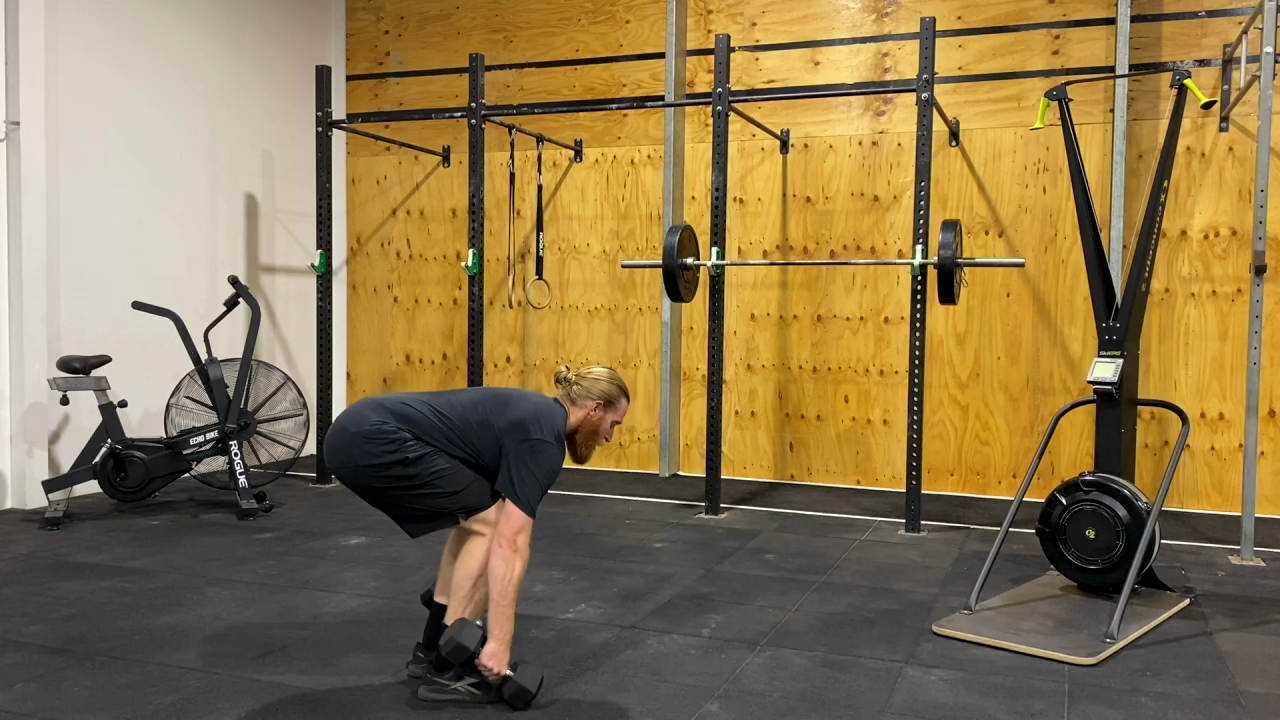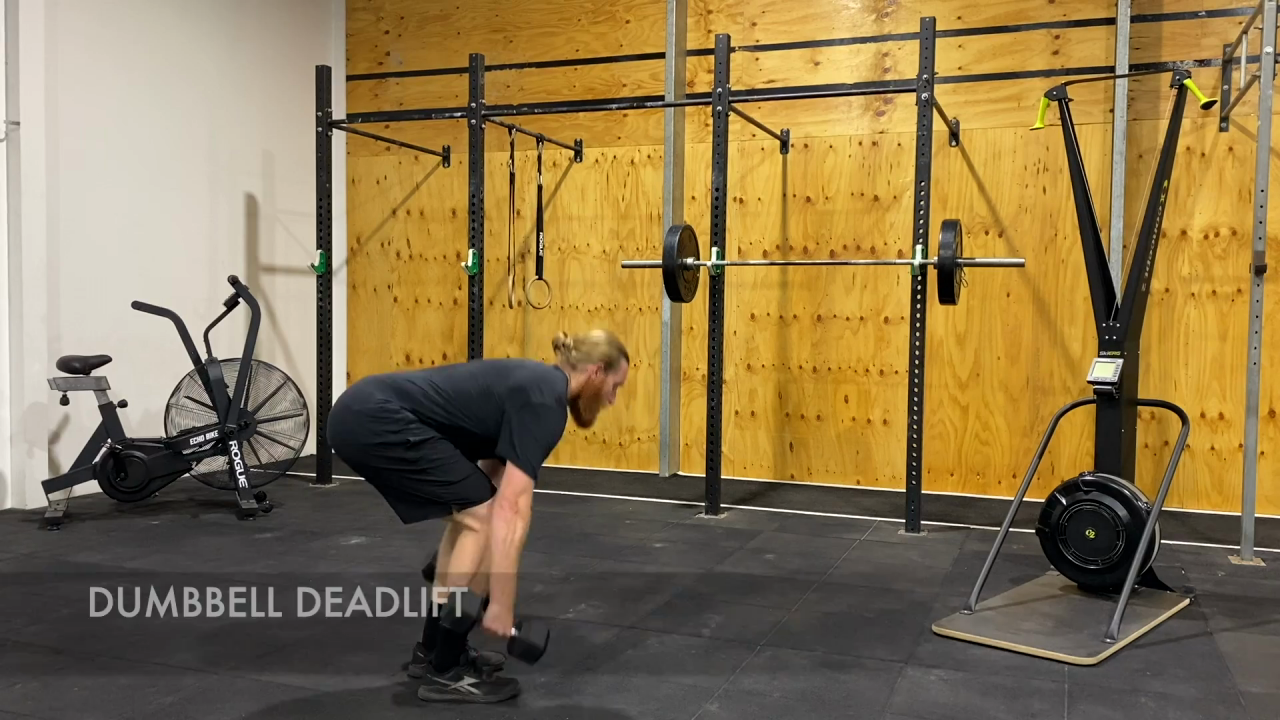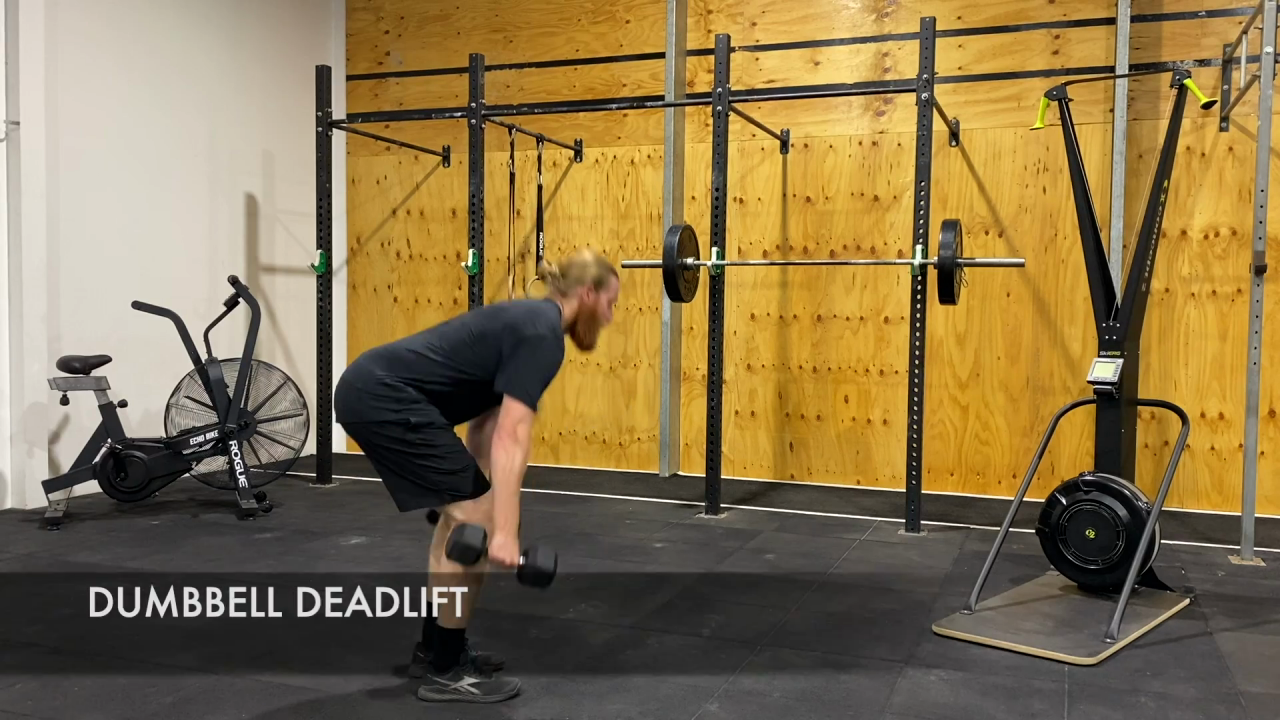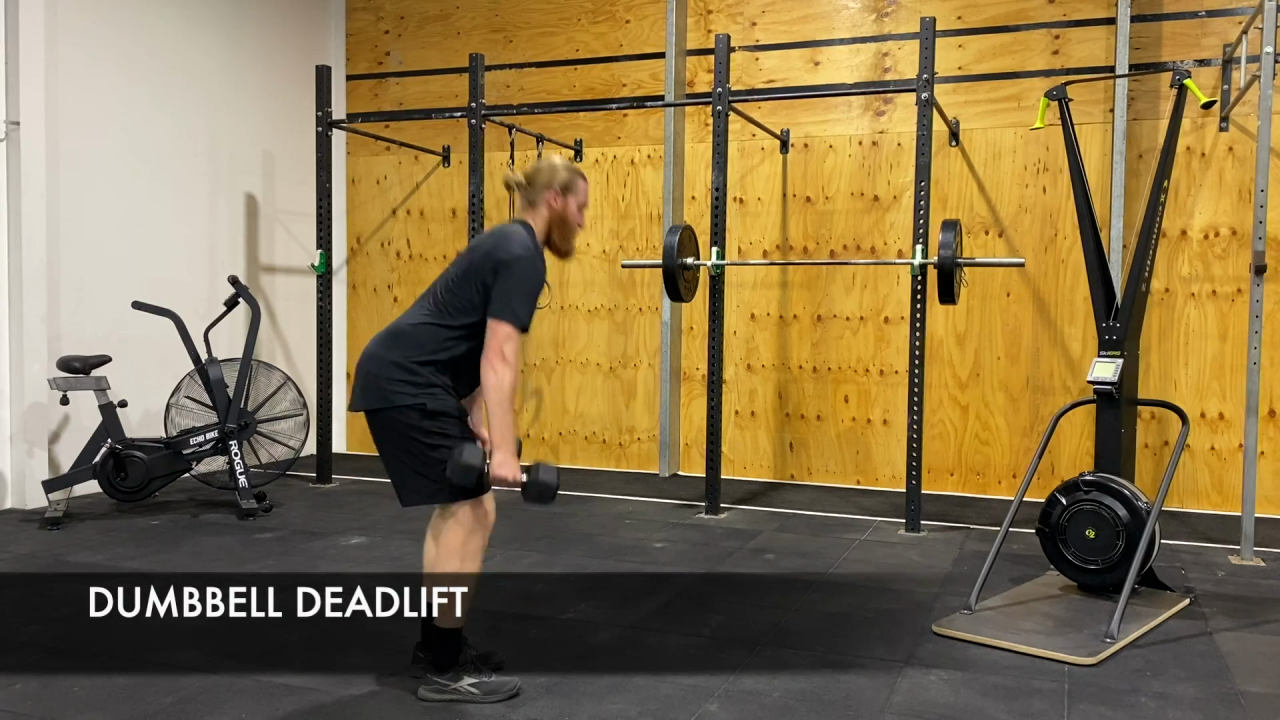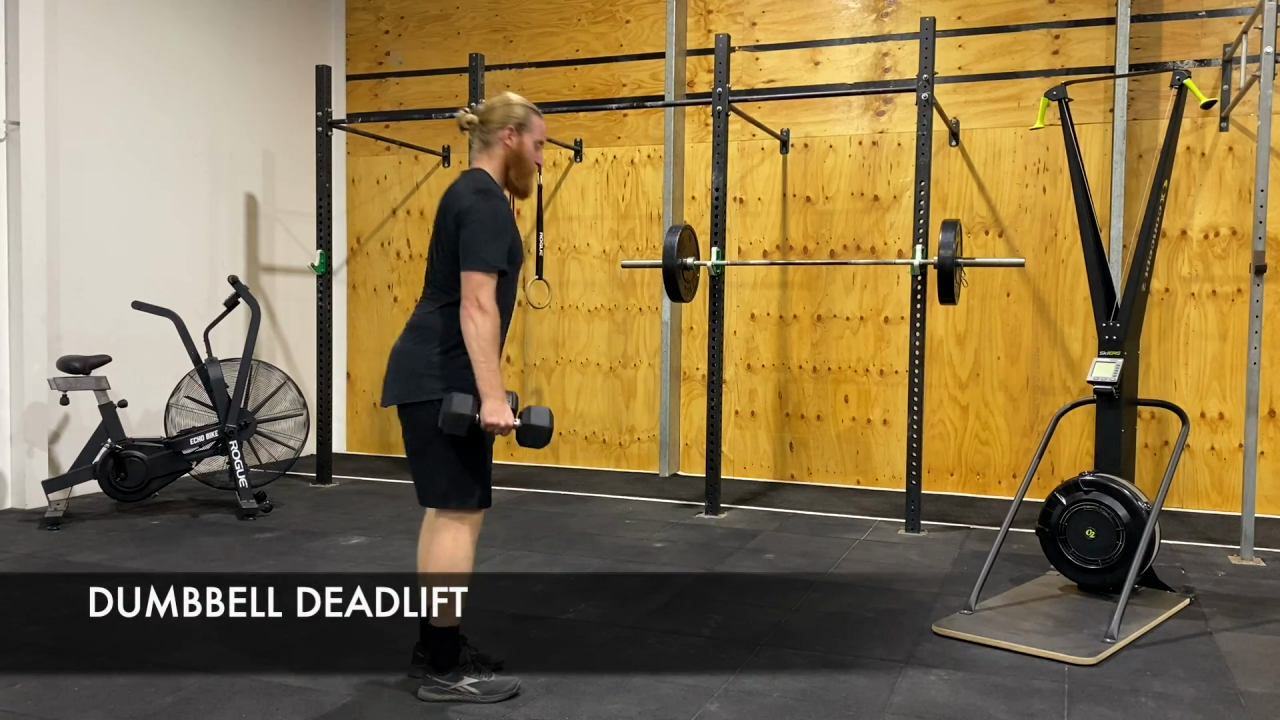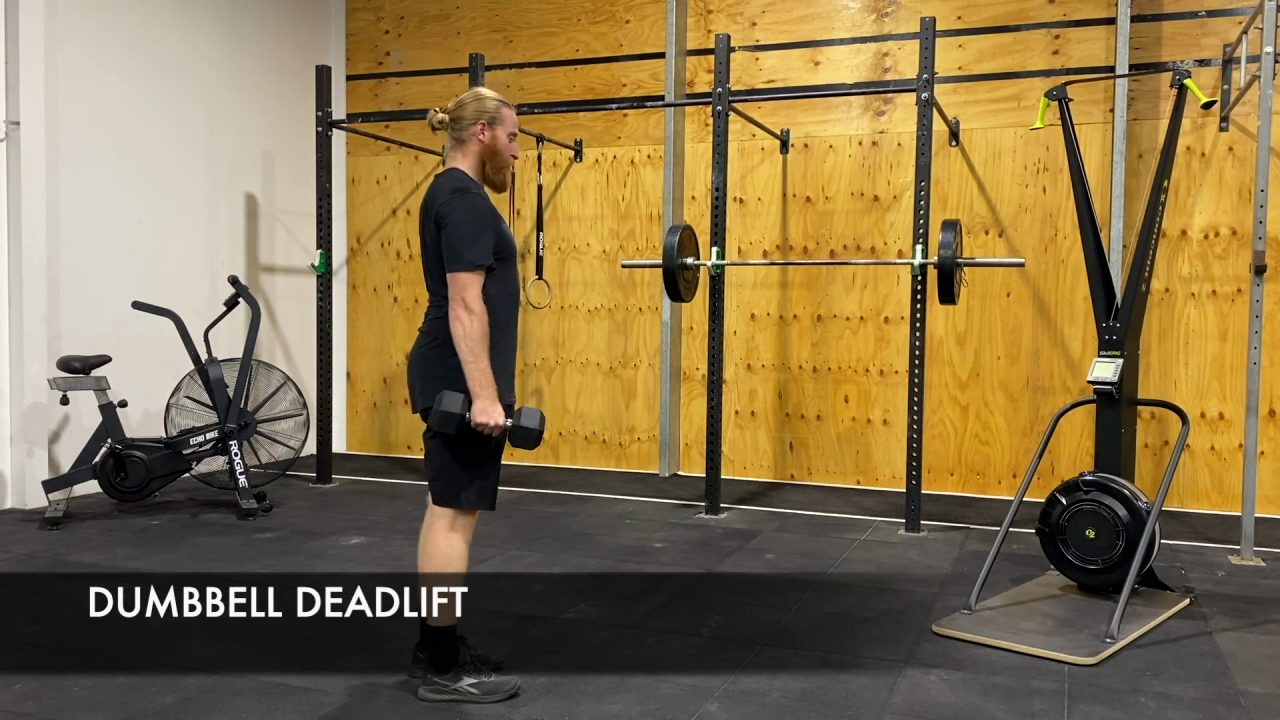
dt=0.2s
person 1, frame 1
left shoulder: (536, 415)
right shoulder: (541, 439)
right elbow: (510, 547)
right wrist: (499, 645)
left hip: (357, 435)
right hip: (372, 442)
left knee: (476, 516)
right knee: (488, 523)
left ankle: (435, 647)
right ankle: (447, 667)
person 1, frame 2
left shoulder: (533, 384)
right shoulder: (545, 404)
left elbow: (491, 480)
right elbow: (511, 509)
right wrist: (501, 604)
left hip: (363, 414)
right hip: (377, 423)
left knee: (473, 511)
right knee: (481, 519)
left ankle: (436, 647)
right ankle: (447, 668)
person 1, frame 3
left shoulder: (526, 321)
right shoulder: (543, 336)
left elbow: (489, 419)
right elbow: (511, 438)
left wrist: (476, 487)
right wrist: (504, 533)
left hip: (370, 387)
right hip: (388, 397)
left knee: (463, 511)
right knee: (474, 519)
left ankle: (437, 646)
right ankle: (446, 666)
person 1, frame 4
left shoulder: (505, 246)
right shoulder: (522, 257)
left elbow: (482, 349)
right elbow: (500, 358)
left wrist: (472, 424)
right wrist: (504, 452)
left hip: (399, 375)
right hip: (409, 384)
left knee: (454, 511)
right knee: (467, 511)
left ankle: (438, 644)
right ankle: (445, 666)
person 1, frame 5
left shoulder: (470, 196)
right shoulder: (486, 202)
right elbow: (478, 304)
left wrist: (483, 389)
right wrist: (494, 396)
left hip: (433, 375)
right hip: (445, 381)
left knee: (447, 511)
right knee: (458, 514)
left ankle: (438, 648)
right ankle: (444, 667)
person 1, frame 6
left shoulder: (451, 195)
right shoulder: (464, 198)
right elbow: (464, 303)
right wrist: (484, 394)
left hip: (450, 377)
right hip: (461, 380)
left knee: (447, 510)
right knee: (456, 514)
left ankle: (437, 647)
right ankle: (444, 667)
